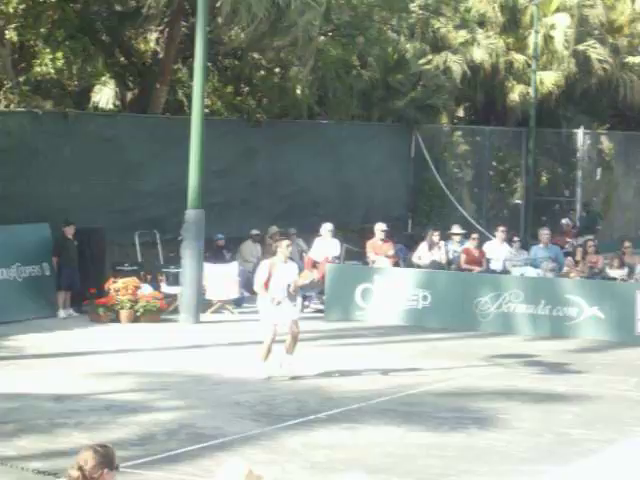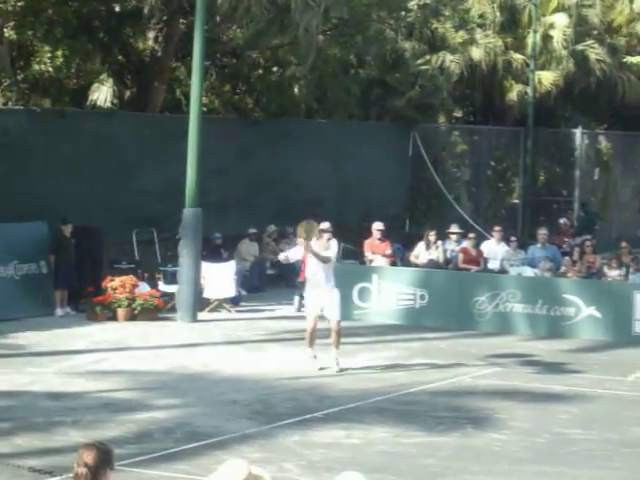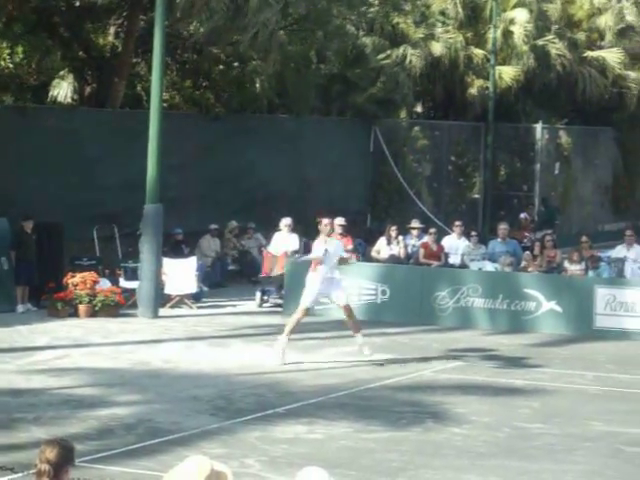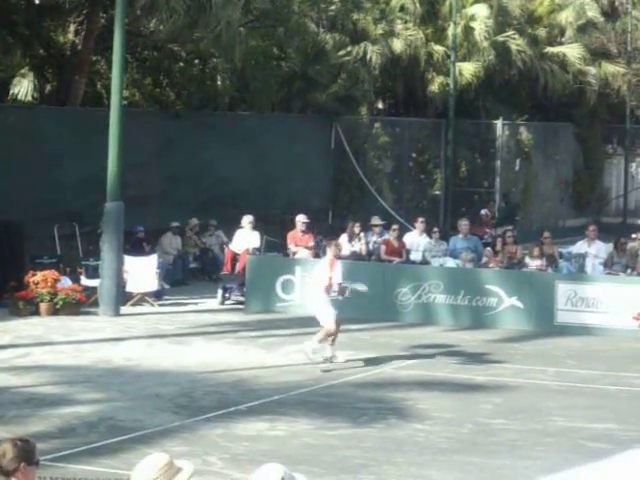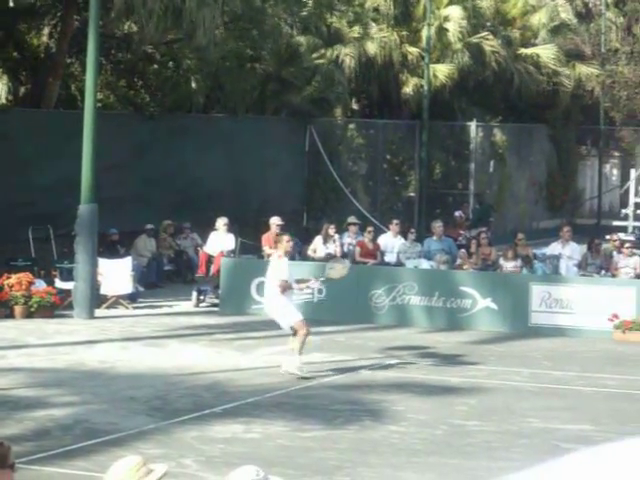
dt=0.5s
person 1, frame 1
left shoulder: (293, 266)
right shoulder: (267, 264)
left elbow: (294, 288)
right elbow: (257, 286)
left wrist: (294, 292)
right wrist: (270, 298)
left hip: (285, 304)
right hip: (268, 305)
left knee: (295, 330)
right knee: (270, 337)
left ankle: (286, 360)
right ankle: (263, 368)
person 1, frame 2
left shoulder: (332, 249)
right shoulder: (303, 248)
left elbow: (325, 260)
right elbow: (286, 257)
left wrist: (310, 251)
right wrist: (283, 256)
left hip: (329, 293)
right hip: (312, 293)
left knee: (335, 327)
right knee: (311, 328)
left ankle: (335, 358)
right ankle: (311, 354)
person 1, frame 3
left shoulder: (337, 243)
right shoulder: (319, 243)
left elbow: (343, 259)
right elbow: (316, 259)
left wrist: (344, 257)
left hip: (332, 280)
right hip: (317, 282)
left knee: (348, 310)
right knee: (302, 312)
left ankle: (359, 340)
right ankle: (283, 340)
person 1, frame 4
left shoulder: (322, 263)
right shoulder: (336, 263)
right elbow: (338, 287)
right wrist: (342, 291)
left hip: (313, 298)
right hip: (318, 298)
left knee: (336, 323)
right knee: (332, 329)
left ankle: (329, 354)
right ankle: (311, 345)
person 1, frame 5
left shoulder: (277, 259)
right shoulder: (282, 260)
right elbow: (282, 283)
left wrist: (304, 282)
right wrist: (296, 286)
left hip: (277, 302)
right hip: (279, 302)
left knee: (297, 331)
right knee: (304, 330)
left ankle: (288, 364)
right ankle: (294, 362)
